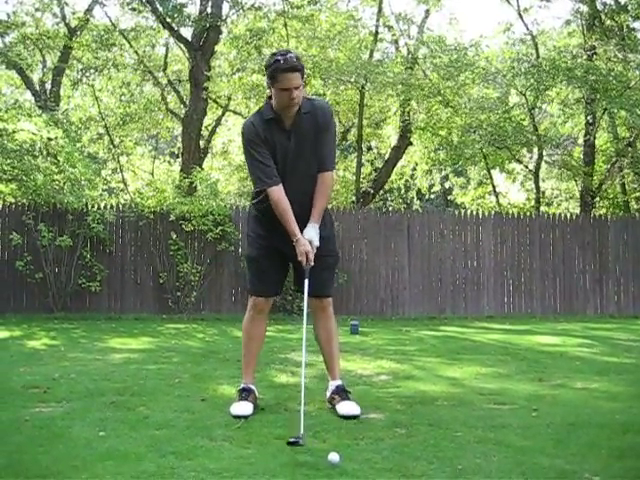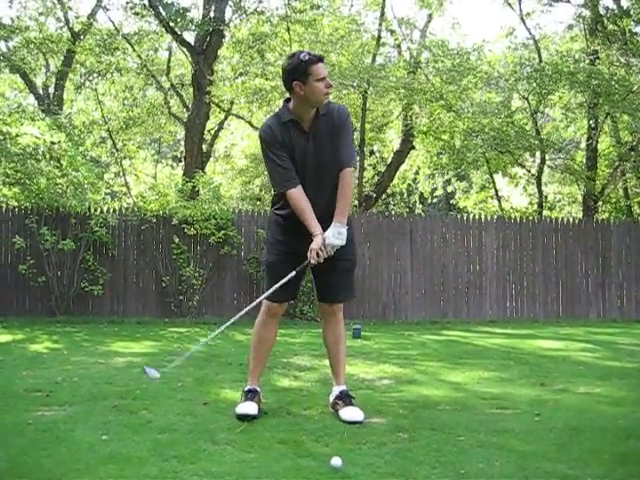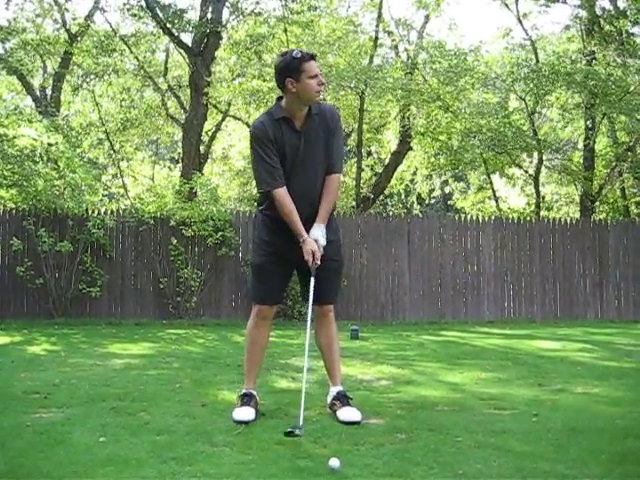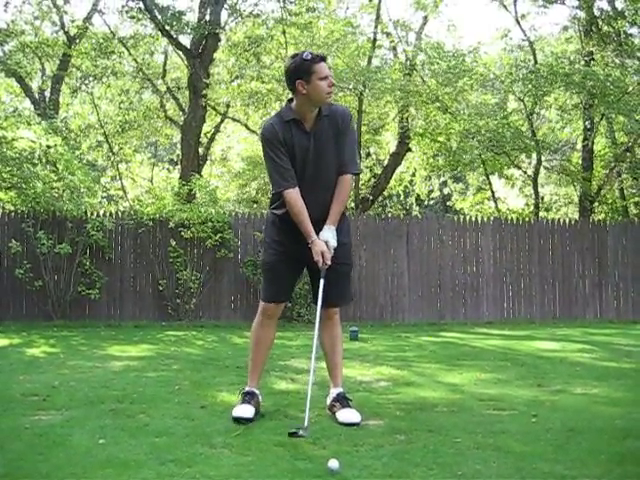
dt=0.5s
person 1, frame 1
left shoulder: (321, 113)
right shoulder: (254, 128)
left elbow: (326, 173)
right elbow: (272, 187)
left wrist: (312, 228)
right wrist: (296, 238)
left hip: (315, 223)
right hip: (269, 226)
left knee: (322, 304)
right knee: (258, 304)
left ankle: (336, 386)
right ankle: (247, 387)
person 1, frame 2
left shoulder: (338, 116)
right shoulder: (272, 130)
left elbow: (347, 171)
right elbow: (291, 188)
left wrist: (338, 227)
right wrist: (315, 233)
left hip: (335, 229)
right hip: (288, 229)
left knee: (333, 309)
right knee: (272, 307)
left ankle: (340, 391)
right ankle: (252, 389)
person 1, frame 3
left shoulder: (329, 117)
right shoulder: (263, 128)
left elbow: (334, 175)
right elbow: (276, 189)
left wrist: (319, 229)
right wrist: (303, 238)
left hip: (321, 228)
right hip: (275, 231)
left knee: (325, 310)
right knee: (262, 310)
left ankle: (336, 392)
right ankle: (248, 393)
person 1, frame 4
left shoulder: (341, 118)
right shoulder: (273, 130)
left elbow: (346, 175)
right elbow: (289, 190)
left wrist: (329, 230)
right wrist: (311, 239)
left hip: (332, 229)
right hip: (286, 231)
left knee: (331, 312)
right knee: (269, 308)
left ankle: (337, 393)
right ankle: (251, 392)
